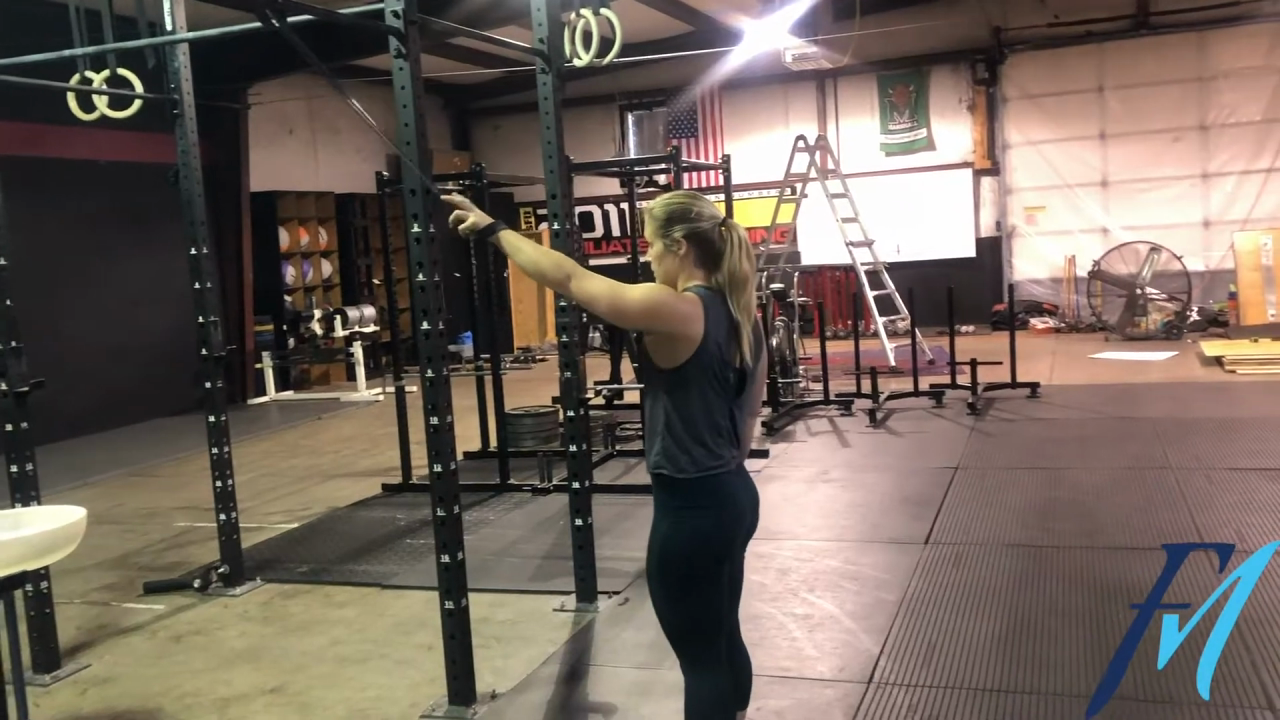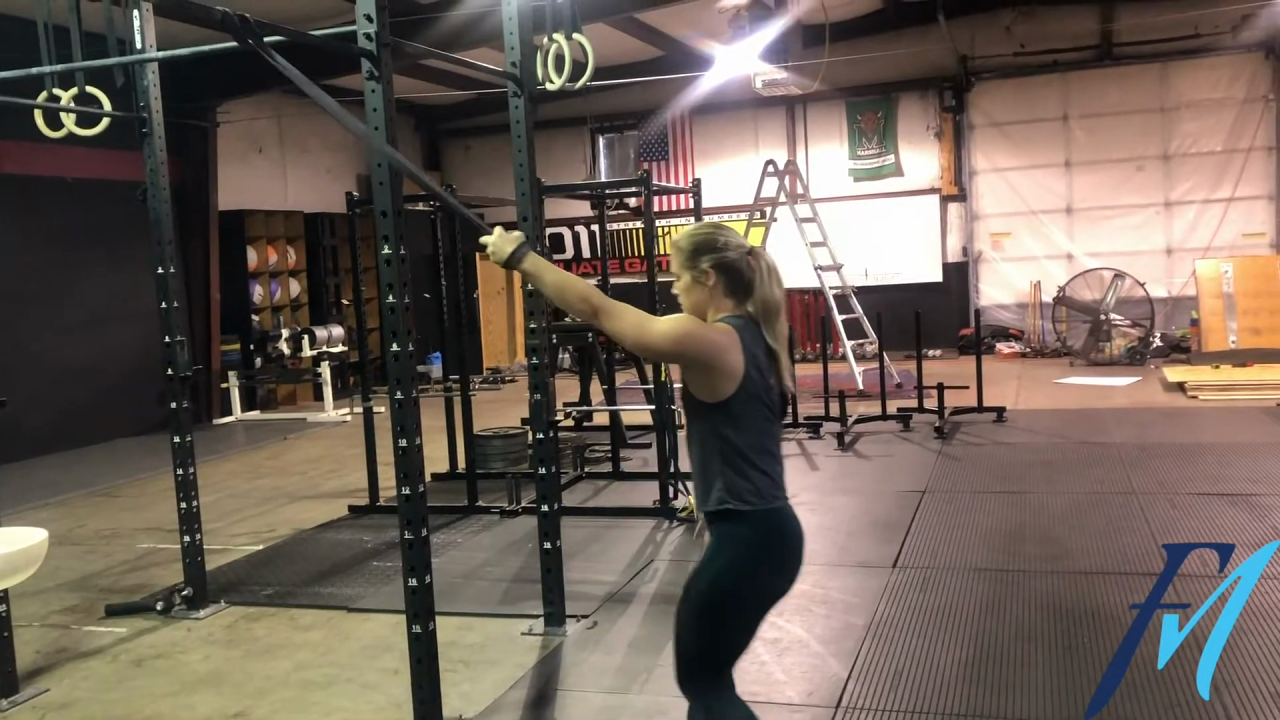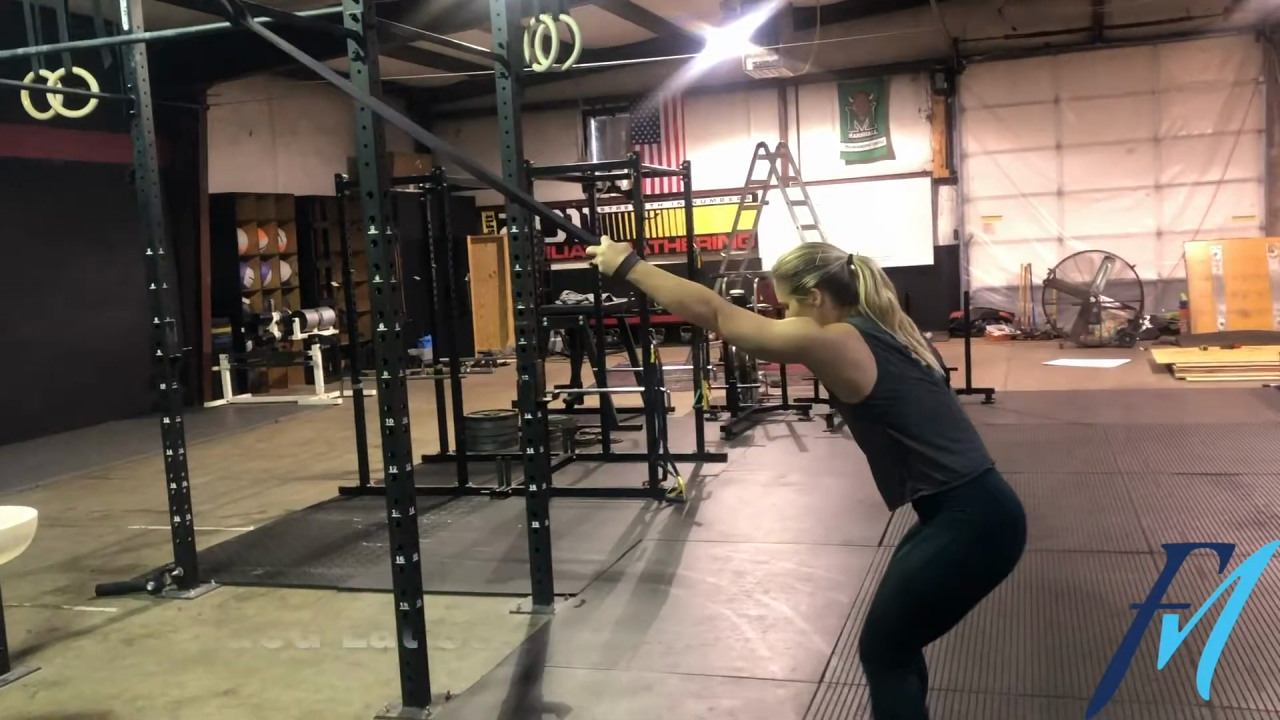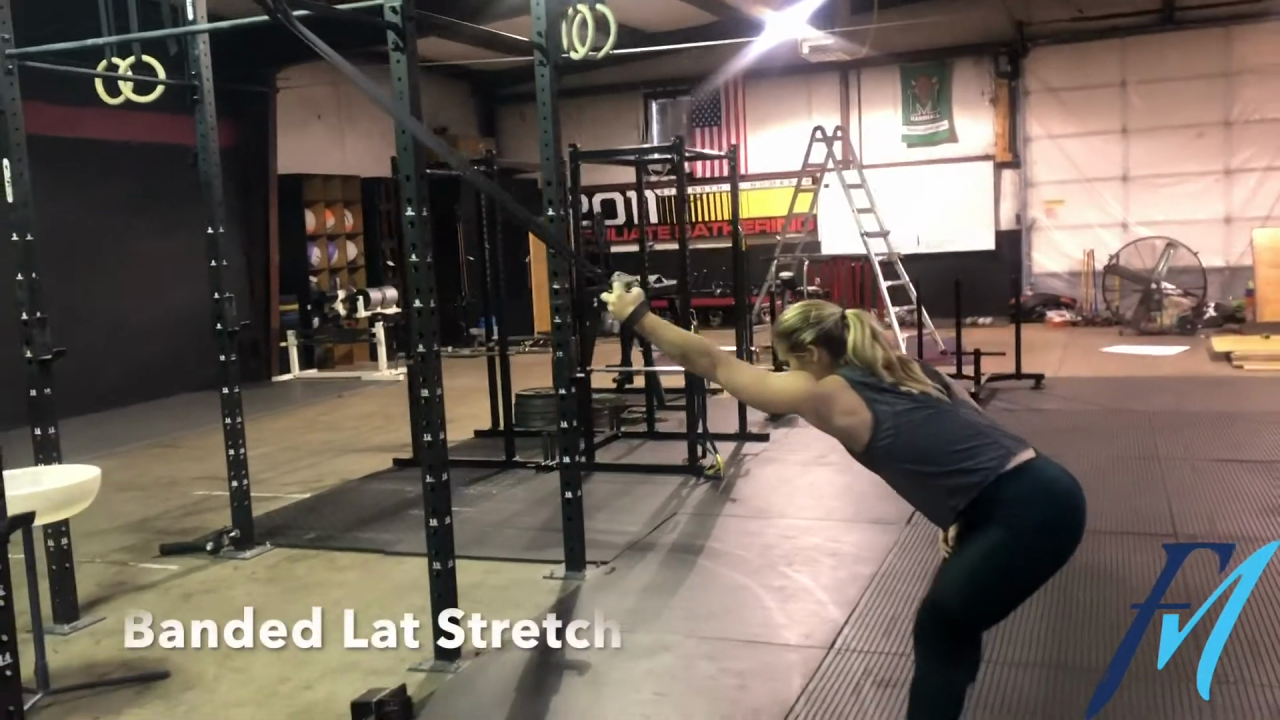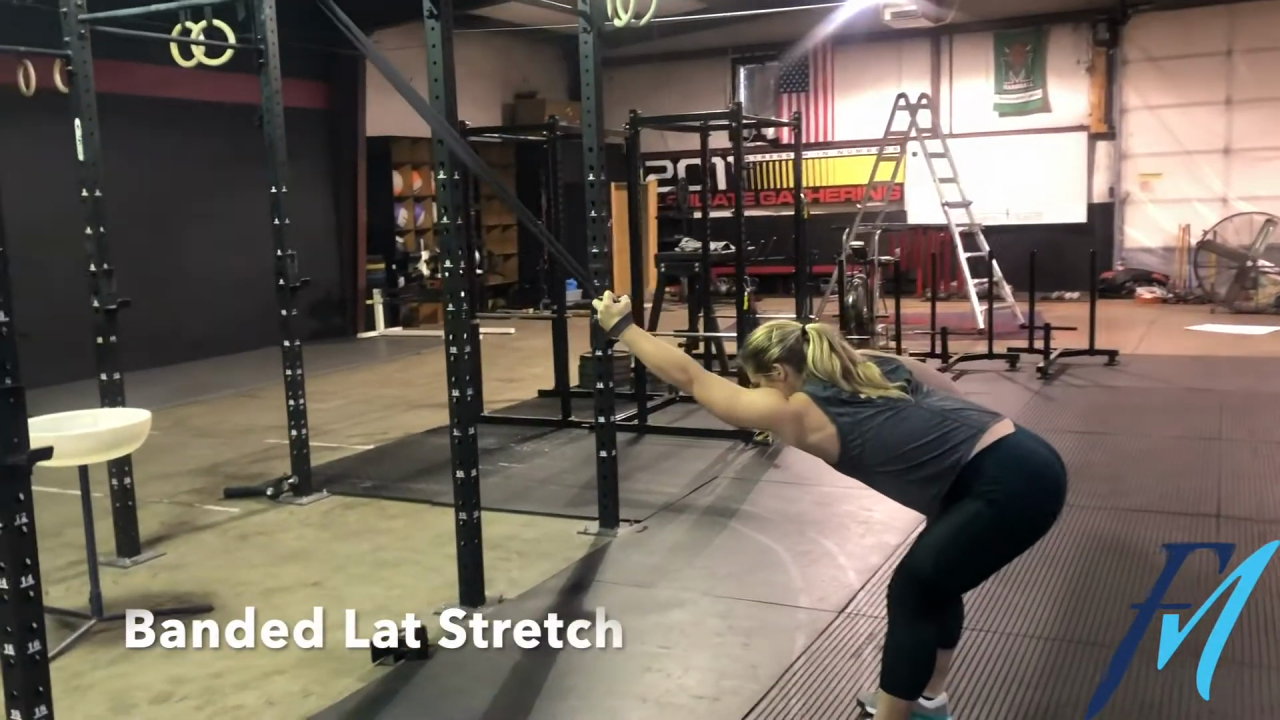
dt=1s
person 1, frame 1
left shoulder: (674, 311)
right shoulder: (741, 315)
left elbow: (568, 278)
left wrist: (493, 228)
left hip: (690, 507)
right hip: (733, 496)
left knee: (701, 657)
right knee: (722, 640)
person 1, frame 2
left shoulder: (709, 342)
right shoulder: (759, 339)
left elbow: (597, 309)
left wrist: (519, 255)
left hip: (746, 540)
right hip: (768, 530)
right knee: (707, 671)
person 1, frame 3
left shoulder: (835, 345)
right shoulder: (892, 334)
left elbow: (712, 312)
left wrist: (626, 265)
left hip: (972, 521)
right hip: (965, 509)
left knee: (882, 651)
right knee: (894, 642)
person 1, frame 4
left shoulder: (829, 397)
right shoulder: (902, 370)
left elbow: (714, 364)
left wrist: (637, 316)
right wrist: (963, 515)
left hip: (1031, 510)
right hip: (1033, 491)
left knee: (938, 631)
right knee: (949, 619)
person 1, frame 5
left shoulder: (798, 414)
right shoulder: (878, 366)
left elbow: (691, 377)
left hip: (1011, 483)
right hip: (1025, 459)
left knee: (913, 593)
right knee: (932, 582)
